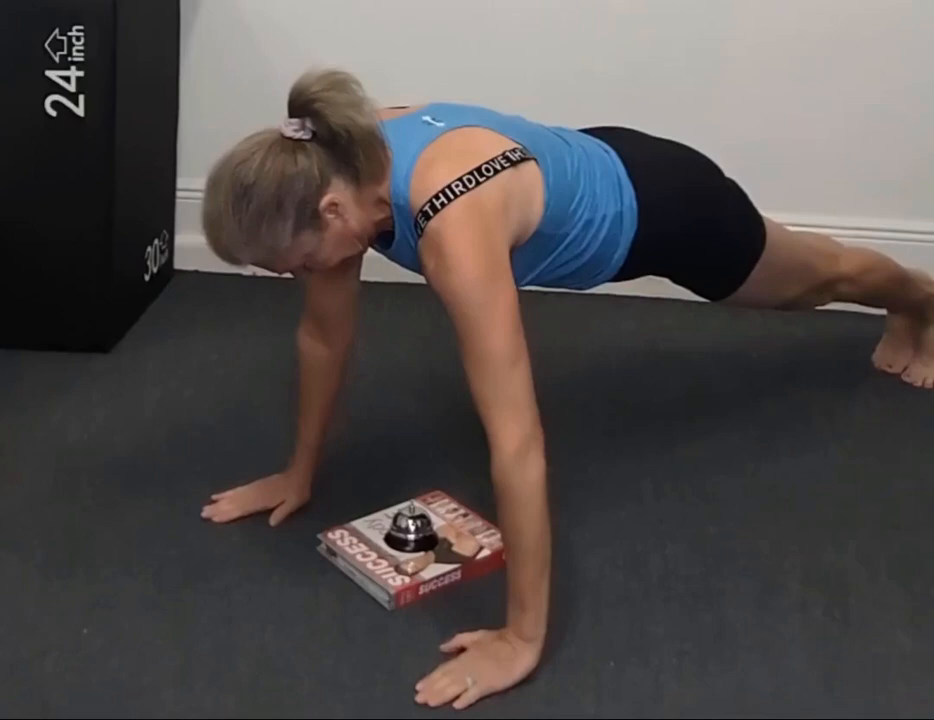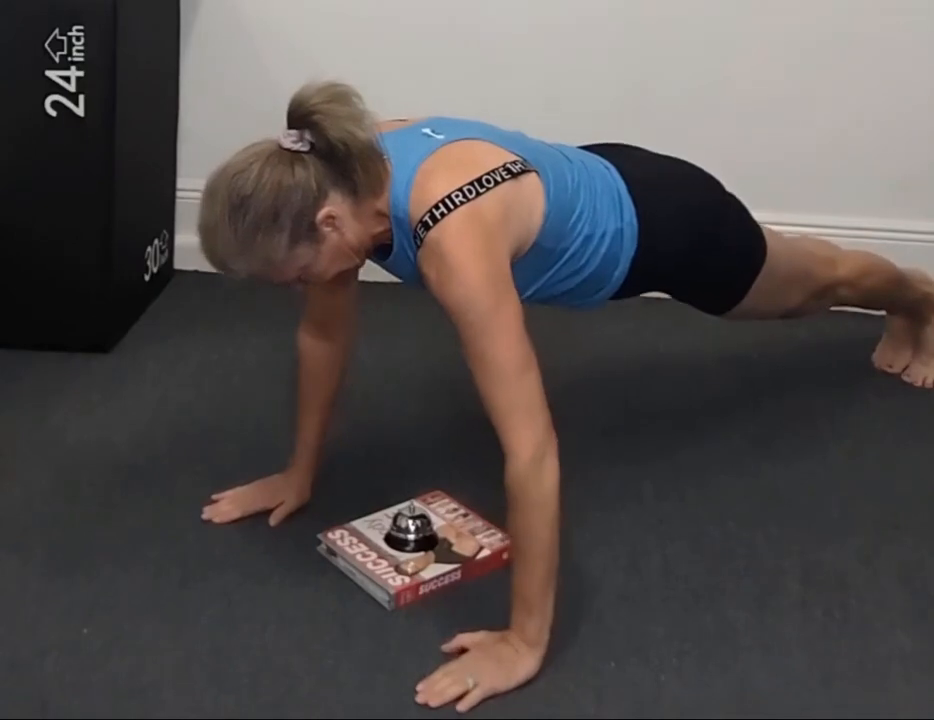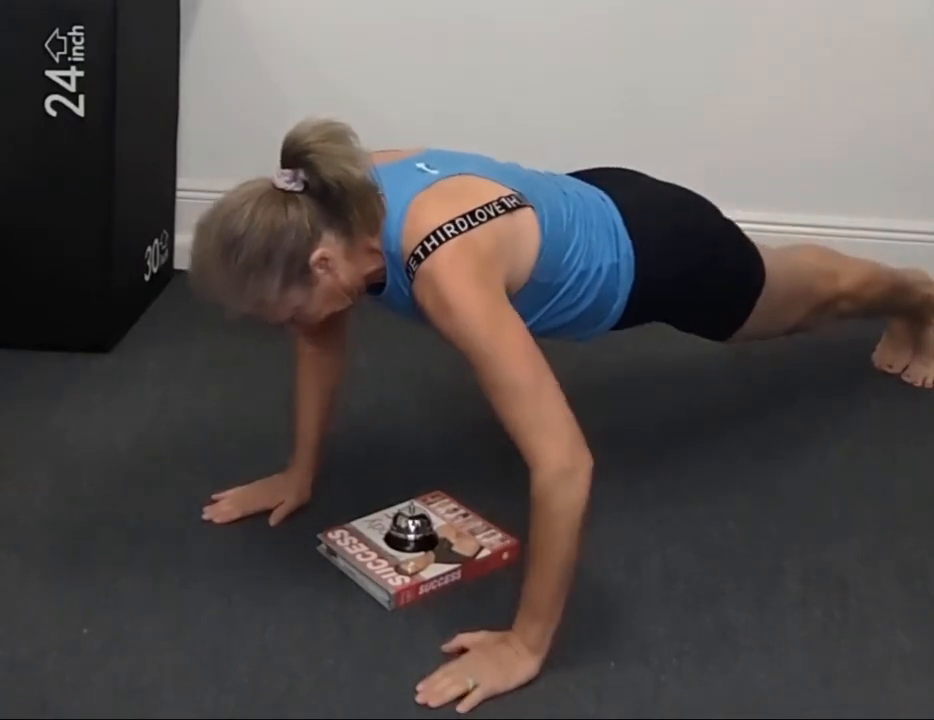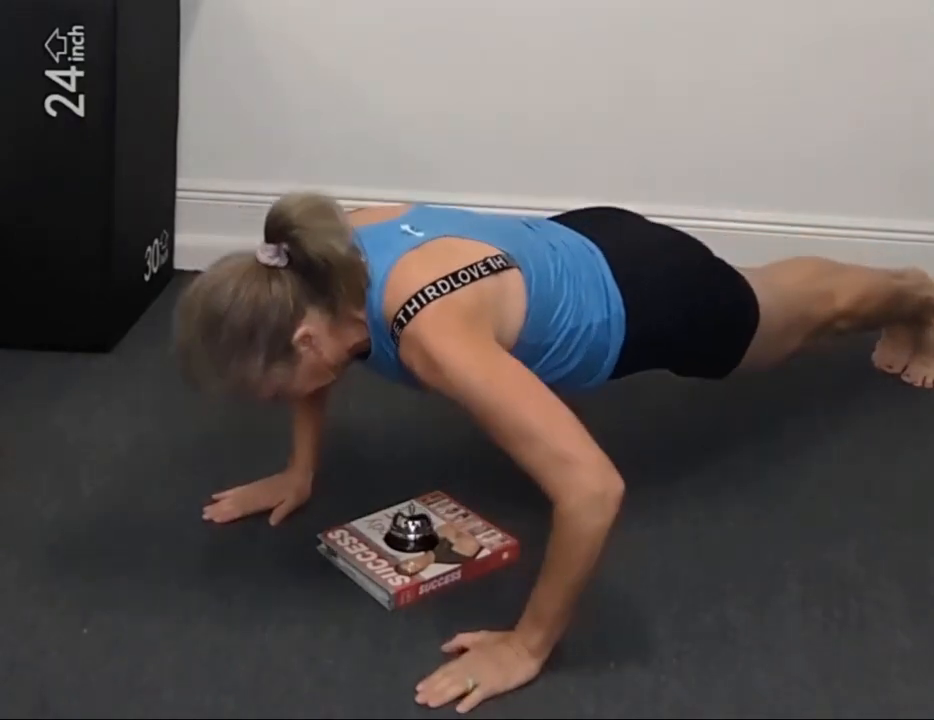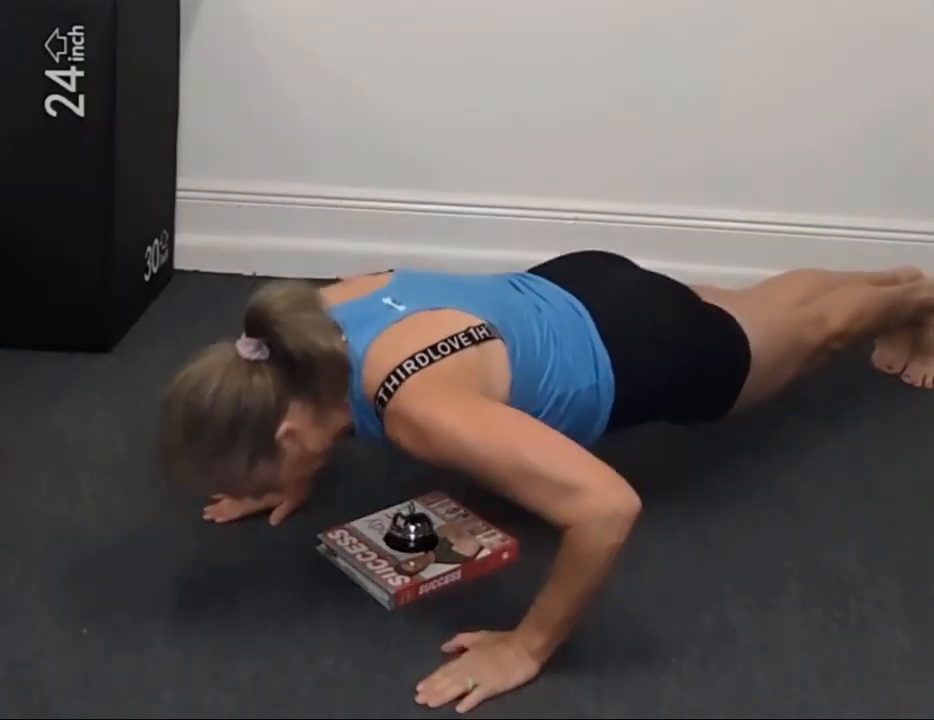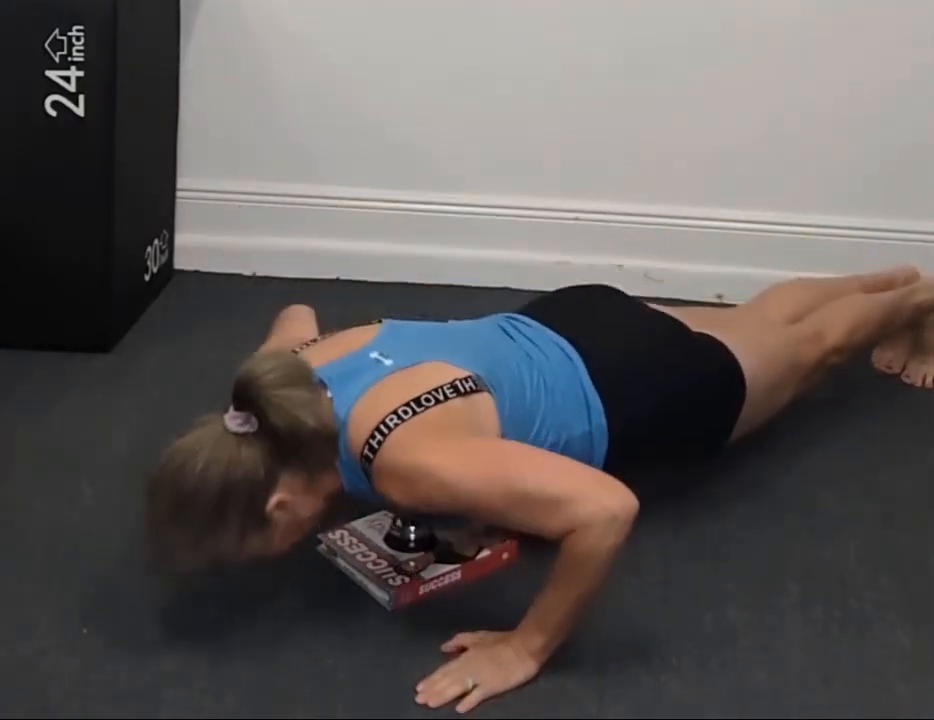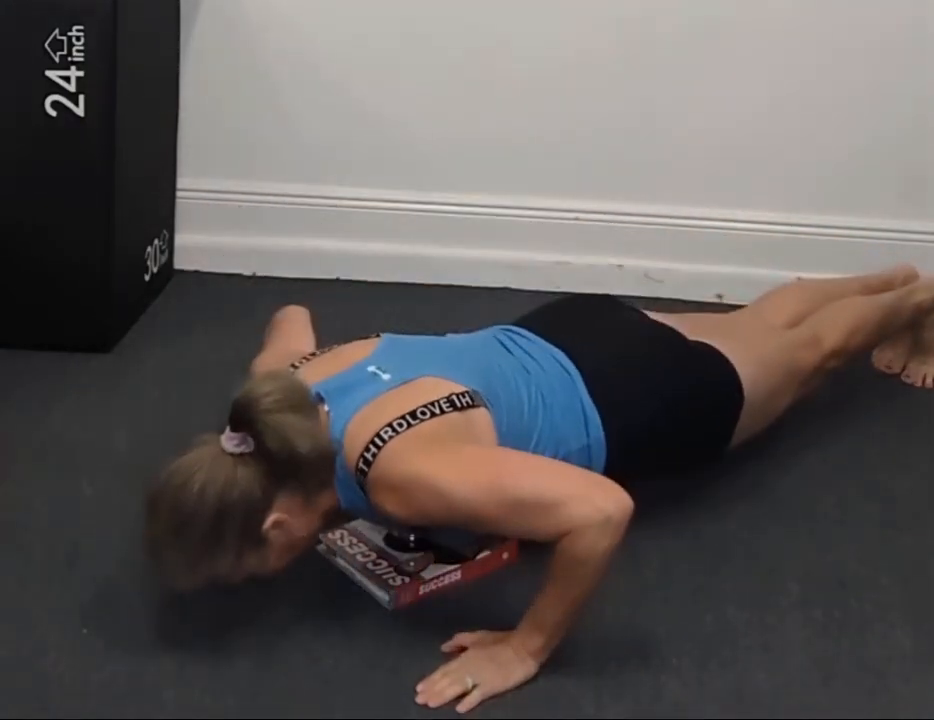
dt=0.2s
person 1, frame 1
left shoulder: (453, 228)
right shoulder: (339, 164)
left elbow: (517, 445)
right elbow: (323, 333)
left wrist: (521, 639)
right wrist: (298, 475)
left hip: (661, 207)
right hip: (597, 177)
left knee: (816, 277)
right knee: (795, 296)
person 1, frame 2
left shoulder: (452, 239)
right shoulder: (339, 173)
left elbow: (532, 450)
right elbow: (323, 329)
left wrist: (524, 641)
right wrist: (300, 474)
left hip: (661, 223)
right hip: (597, 189)
left knee: (821, 283)
right knee: (795, 300)
person 1, frame 3
left shoulder: (445, 273)
right shoulder: (337, 203)
left elbow: (564, 464)
right elbow: (325, 331)
left wrist: (527, 644)
right wrist: (301, 471)
left hip: (658, 254)
right hip: (592, 213)
left knee: (821, 293)
right knee: (797, 290)
person 1, frame 4
left shoulder: (431, 338)
right shoulder: (321, 259)
left elbow: (594, 490)
right elbow: (315, 345)
left wrist: (528, 645)
right wrist: (300, 470)
left hip: (647, 302)
right hip: (582, 253)
left knee: (818, 310)
right knee: (770, 284)
person 1, frame 5
left shoulder: (416, 411)
right shoulder: (306, 324)
left elbow: (611, 507)
left wrist: (527, 647)
right wrist: (294, 480)
left hip: (633, 356)
right hip: (568, 298)
left knee: (814, 328)
right knee: (759, 303)
person 1, frame 6
left shoulder: (403, 461)
right shoulder: (293, 378)
left elbow: (610, 507)
right elbow: (298, 310)
left wrist: (527, 647)
right wrist: (284, 454)
left hip: (629, 394)
right hip: (560, 331)
left knee: (807, 345)
right knee: (752, 316)
person 1, frame 7
left shoulder: (401, 470)
right shoulder: (293, 395)
left elbow: (603, 509)
right elbow: (292, 315)
left wrist: (525, 647)
right wrist: (292, 476)
left hip: (626, 406)
right hip: (558, 340)
left knee: (805, 350)
right knee: (753, 324)
